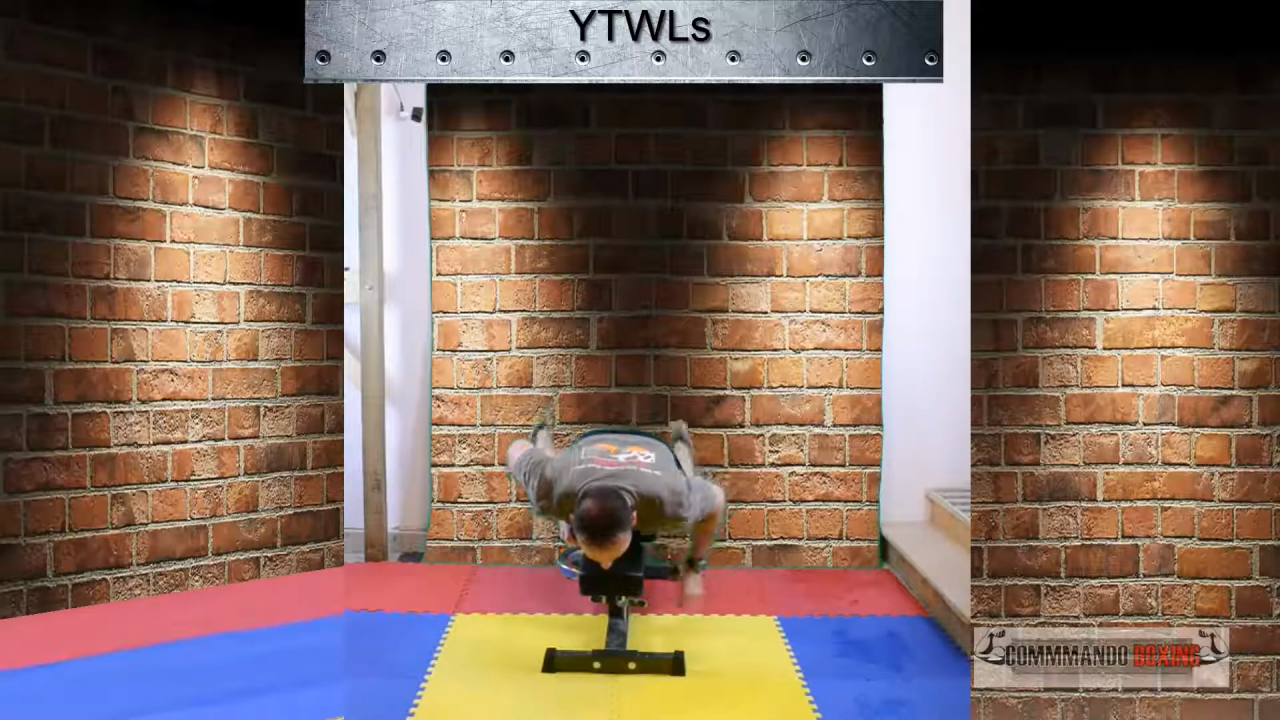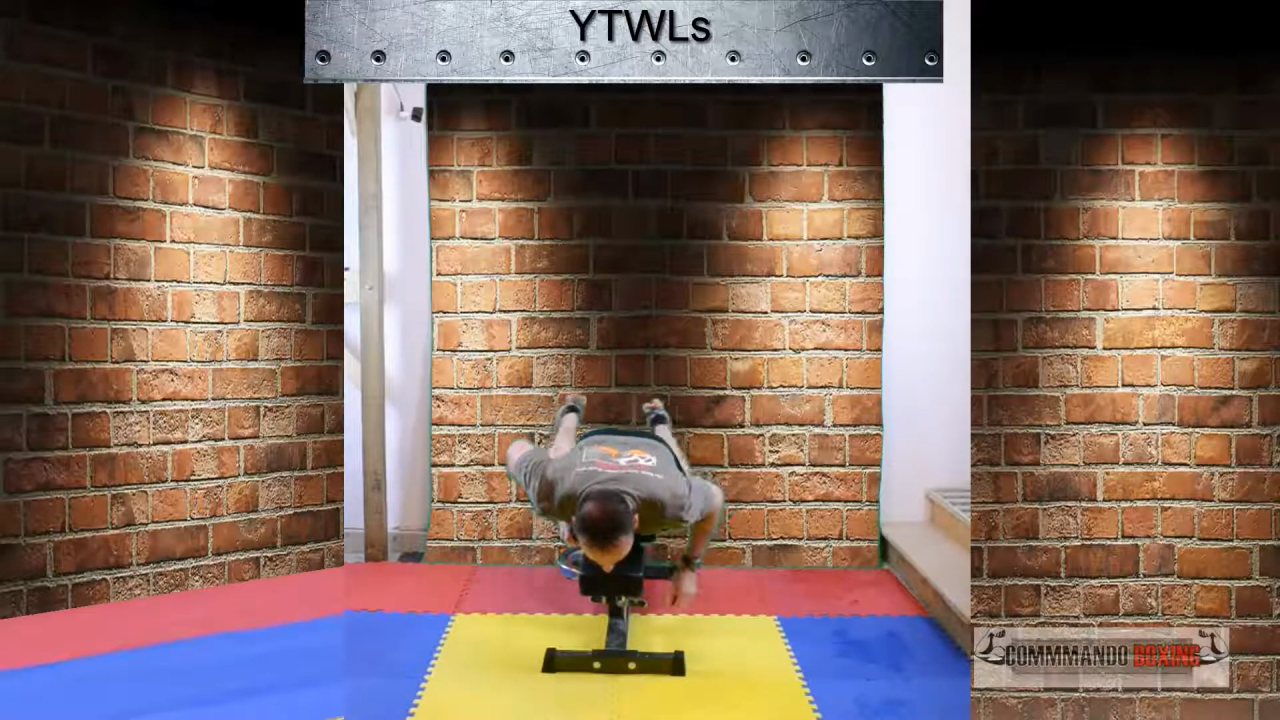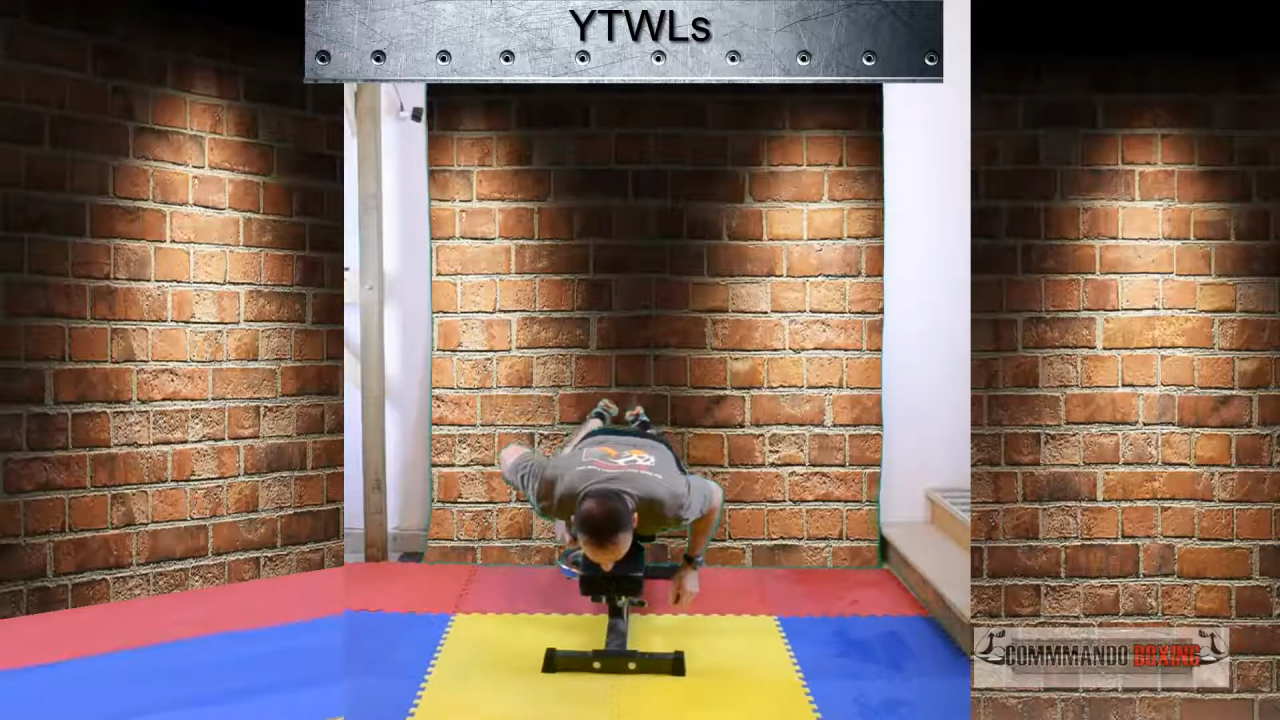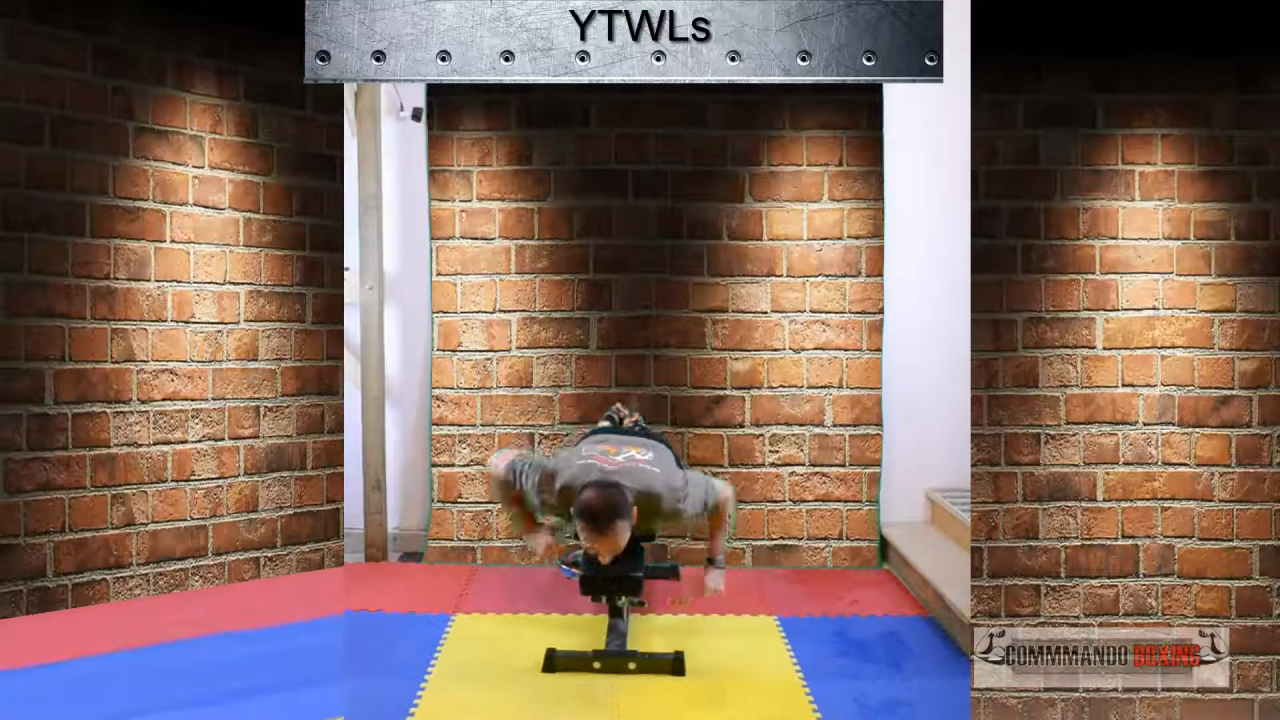
dt=0.2s
person 1, frame 1
left shoulder: (669, 500)
right shoulder: (553, 491)
left elbow: (716, 499)
right elbow: (517, 450)
left wrist: (695, 569)
left ankle: (679, 441)
right ankle: (544, 434)
person 1, frame 2
left shoulder: (670, 503)
right shoulder: (553, 492)
left elbow: (715, 498)
right elbow: (517, 450)
left wrist: (690, 567)
left ankle: (658, 421)
right ankle: (572, 412)
person 1, frame 3
left shoulder: (669, 502)
right shoulder: (553, 491)
left elbow: (714, 496)
right elbow: (510, 455)
left wrist: (691, 565)
left ankle: (643, 429)
right ankle: (598, 419)
person 1, frame 4
left shoulder: (667, 498)
right shoulder: (553, 488)
left elbow: (724, 494)
right elbow: (499, 464)
left wrist: (716, 564)
right wrist: (530, 530)
left ankle: (637, 430)
right ankle: (608, 425)
